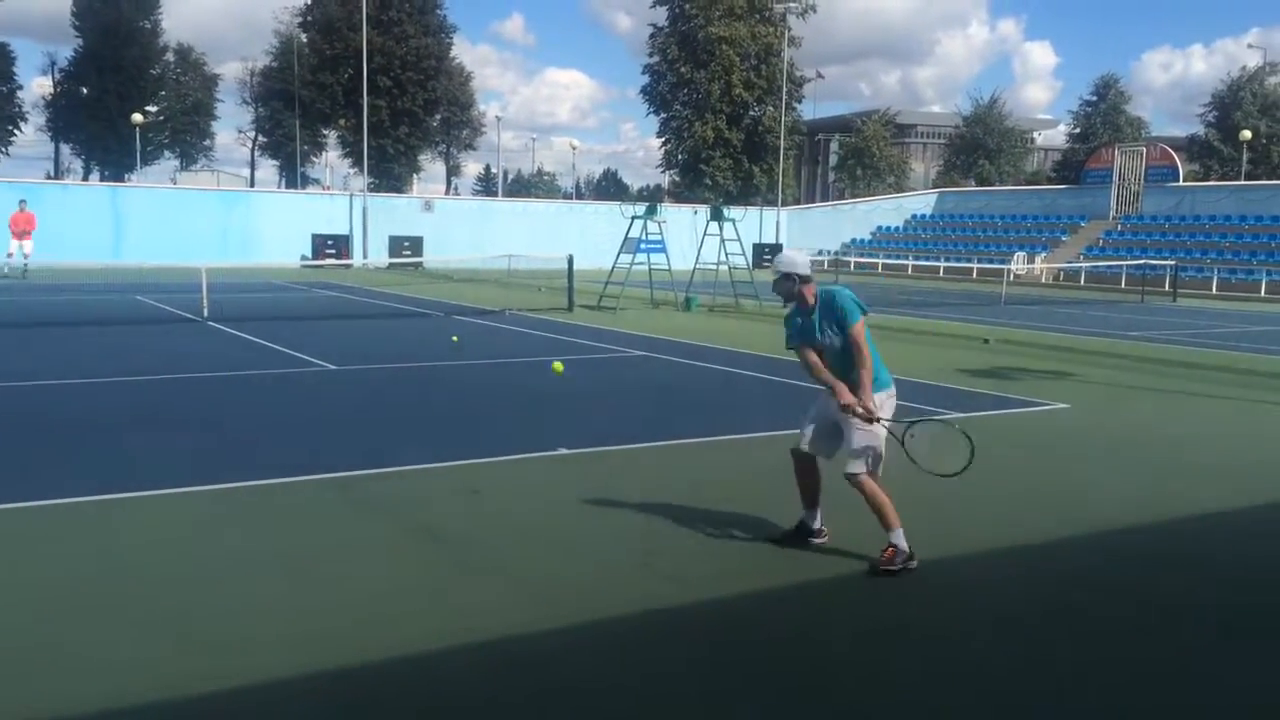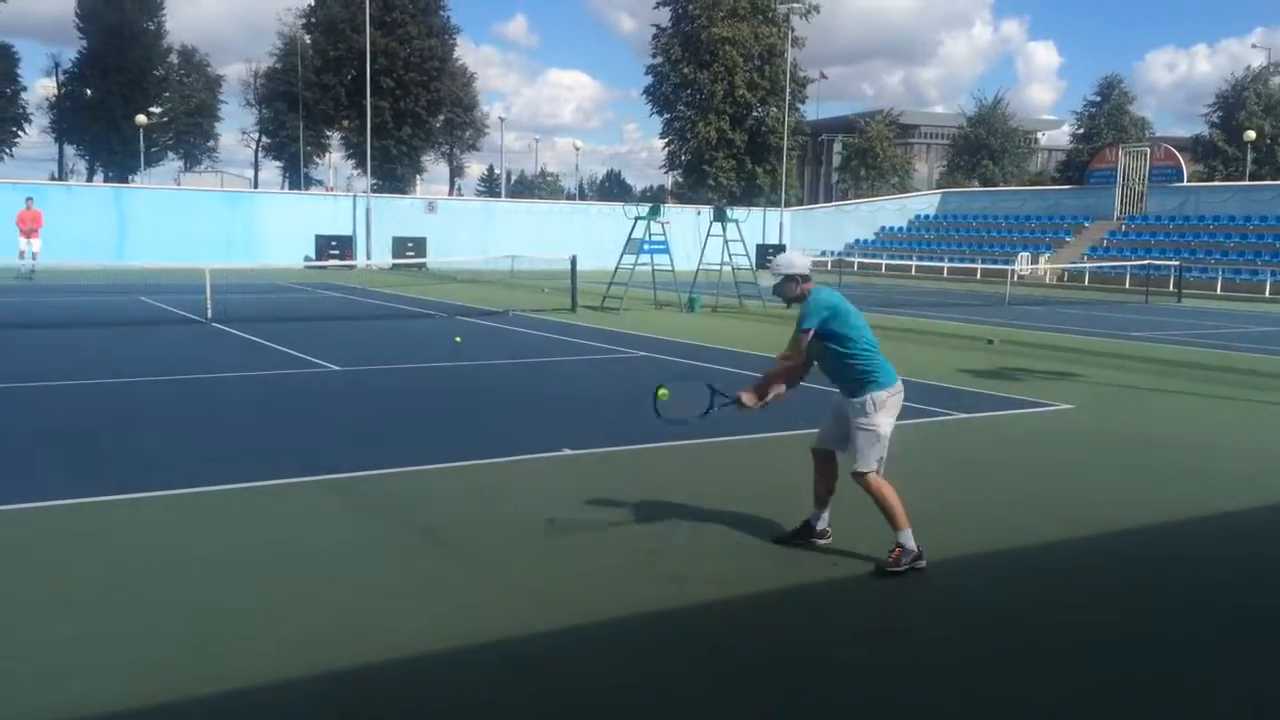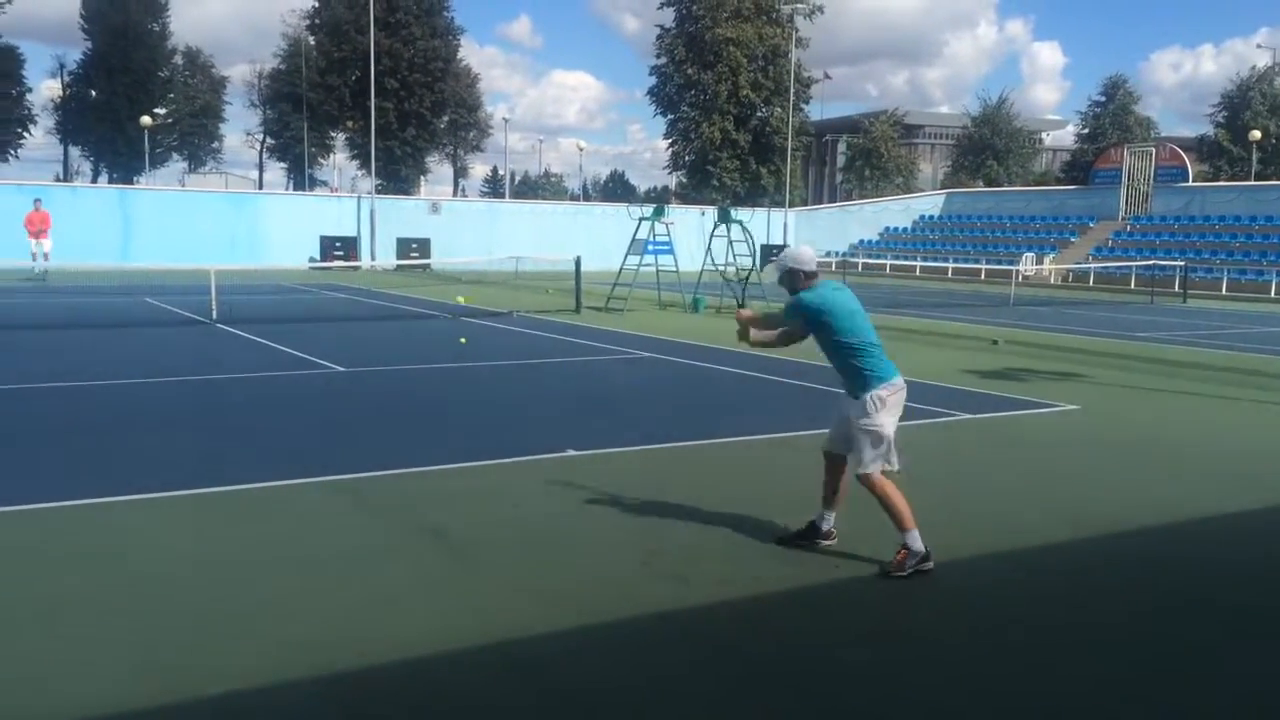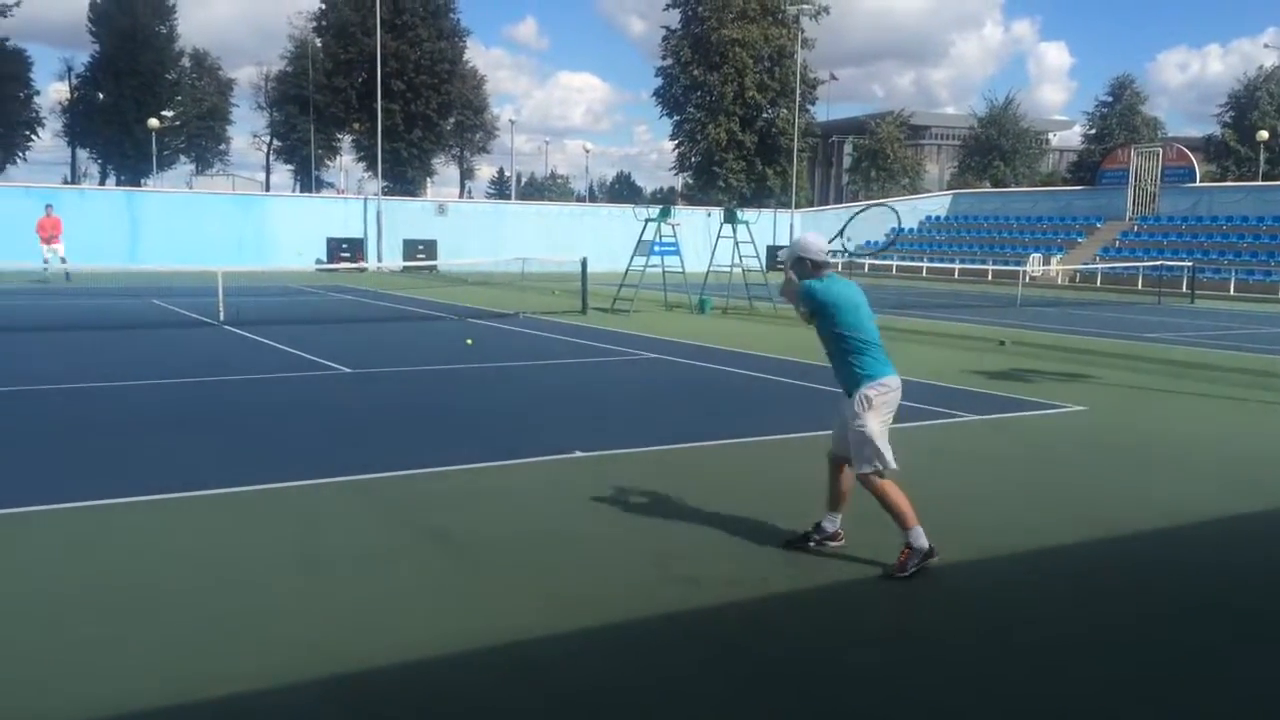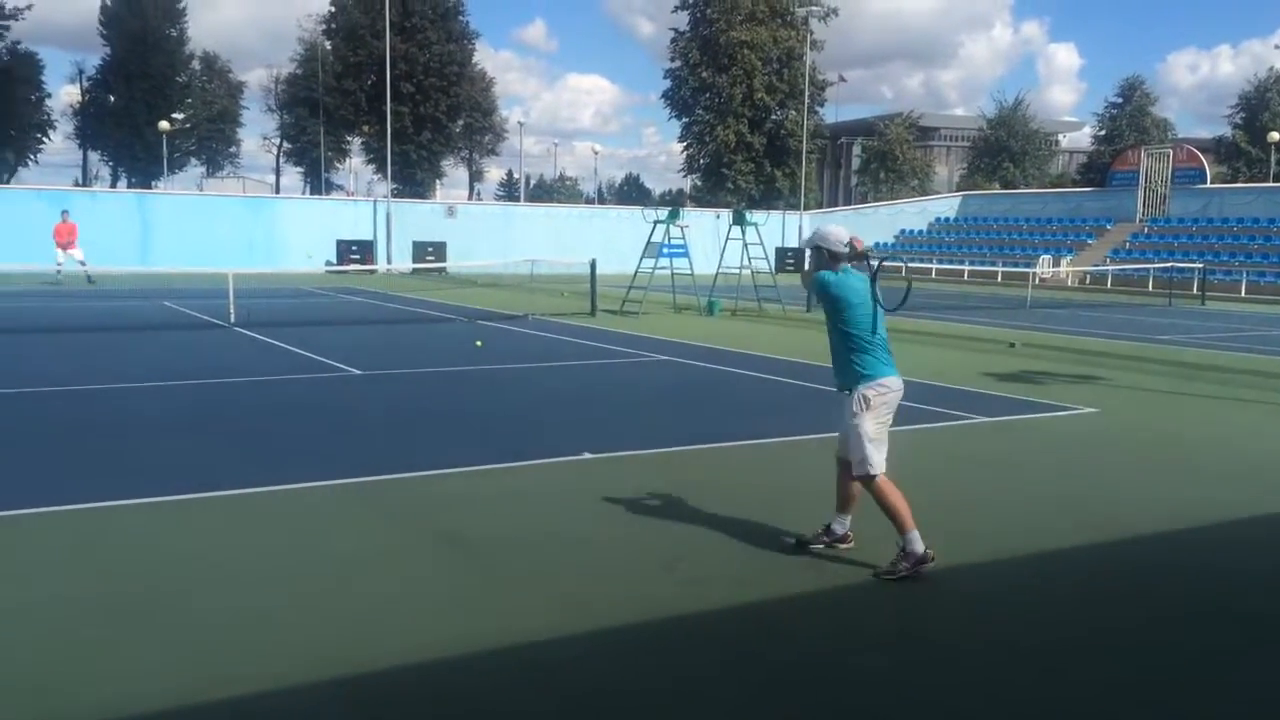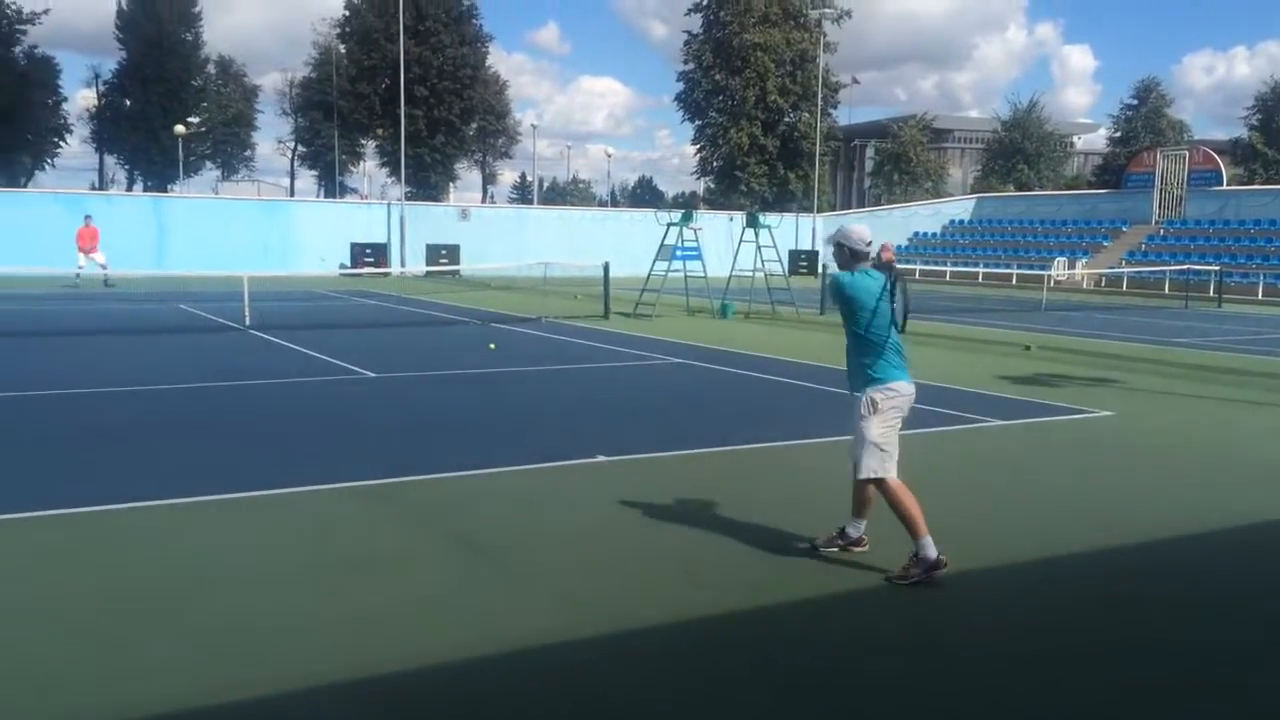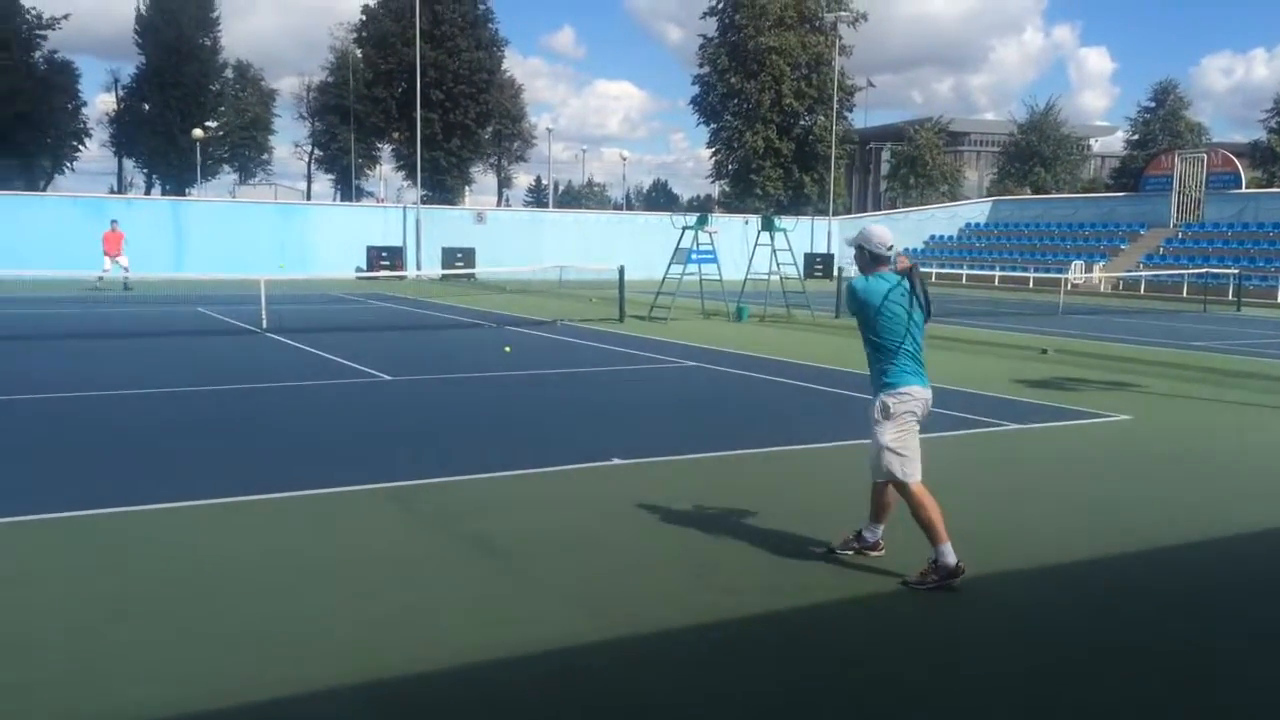
dt=0.1s
person 1, frame 1
left shoulder: (837, 298)
right shoulder: (793, 321)
left elbow: (861, 349)
right elbow: (813, 364)
left wrist: (863, 396)
right wrist: (839, 391)
left hip: (872, 394)
right hip: (834, 394)
left knee: (858, 474)
right knee: (802, 453)
left ankle: (901, 546)
right ankle: (812, 525)
person 1, frame 2
left shoulder: (819, 302)
right shoulder: (809, 307)
left elbow: (790, 359)
right elbow: (802, 364)
left wrist: (758, 388)
right wrist: (777, 388)
left hip: (878, 392)
right hip: (853, 393)
left knee: (866, 473)
right knee: (822, 453)
left ankle: (909, 548)
right ankle: (817, 525)
person 1, frame 3
left shoulder: (809, 300)
right shoulder: (832, 290)
left elbow: (772, 322)
right elbow: (793, 334)
left wrist: (747, 319)
right wrist: (756, 337)
left hip: (880, 390)
right hip: (866, 388)
left knee: (871, 474)
right knee: (834, 455)
left ankle: (916, 549)
right ankle: (823, 526)
person 1, frame 4
left shoulder: (813, 289)
right shoulder: (844, 286)
left elbow: (790, 291)
left wrist: (788, 274)
left hip: (871, 389)
right hip: (865, 386)
left knee: (871, 474)
right knee: (839, 457)
left ankle: (919, 545)
right ankle: (830, 528)
person 1, frame 5
left shoulder: (827, 281)
right shoulder: (862, 279)
left elbow: (809, 277)
left wrist: (850, 257)
right wrist: (853, 256)
left hip: (872, 388)
right hip: (876, 383)
left knee: (871, 473)
right knee: (847, 460)
left ankle: (916, 549)
right ankle: (839, 529)
person 1, frame 6
left shoulder: (844, 283)
right shoulder: (884, 282)
left wrist: (877, 262)
right wrist: (882, 263)
left hip: (881, 391)
right hip: (892, 386)
left knee: (882, 476)
right knee: (865, 465)
left ankle: (928, 555)
right ankle: (854, 532)
person 1, frame 7
left shoulder: (860, 287)
right shoulder: (911, 287)
left hip: (897, 395)
right hip: (917, 389)
left knee: (906, 481)
right knee: (883, 469)
left ankle: (947, 561)
right ankle: (870, 536)
